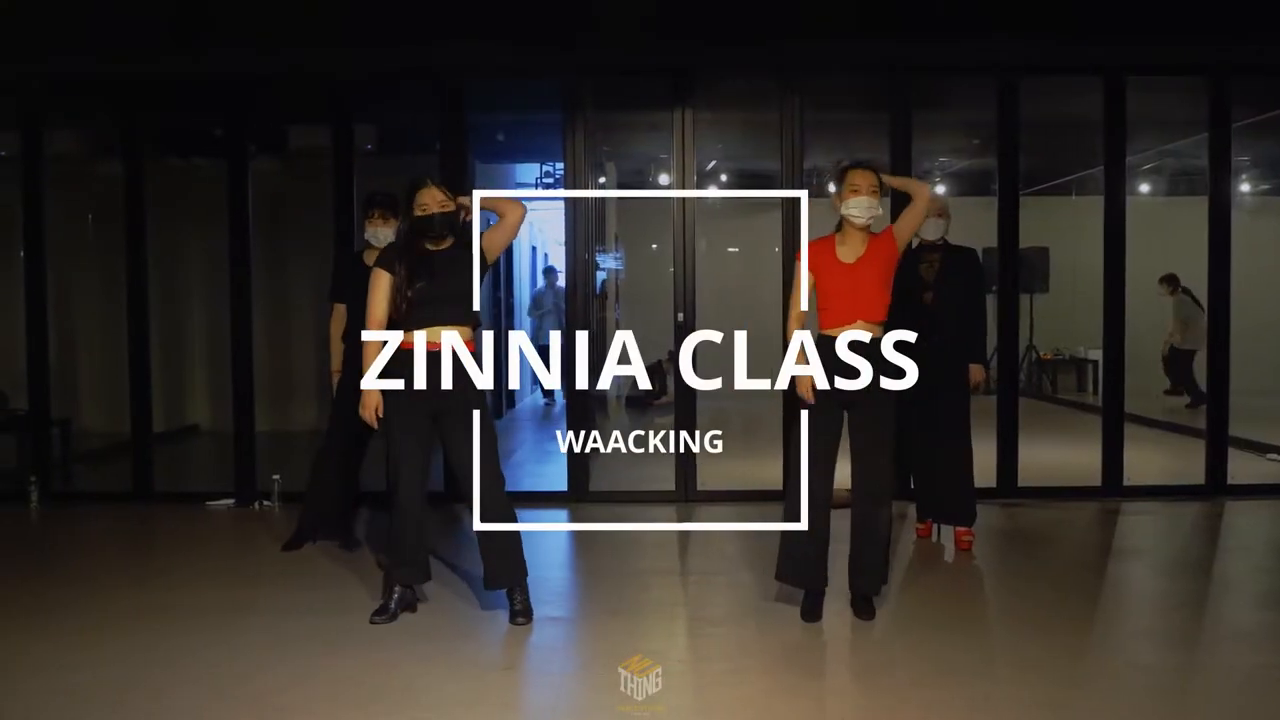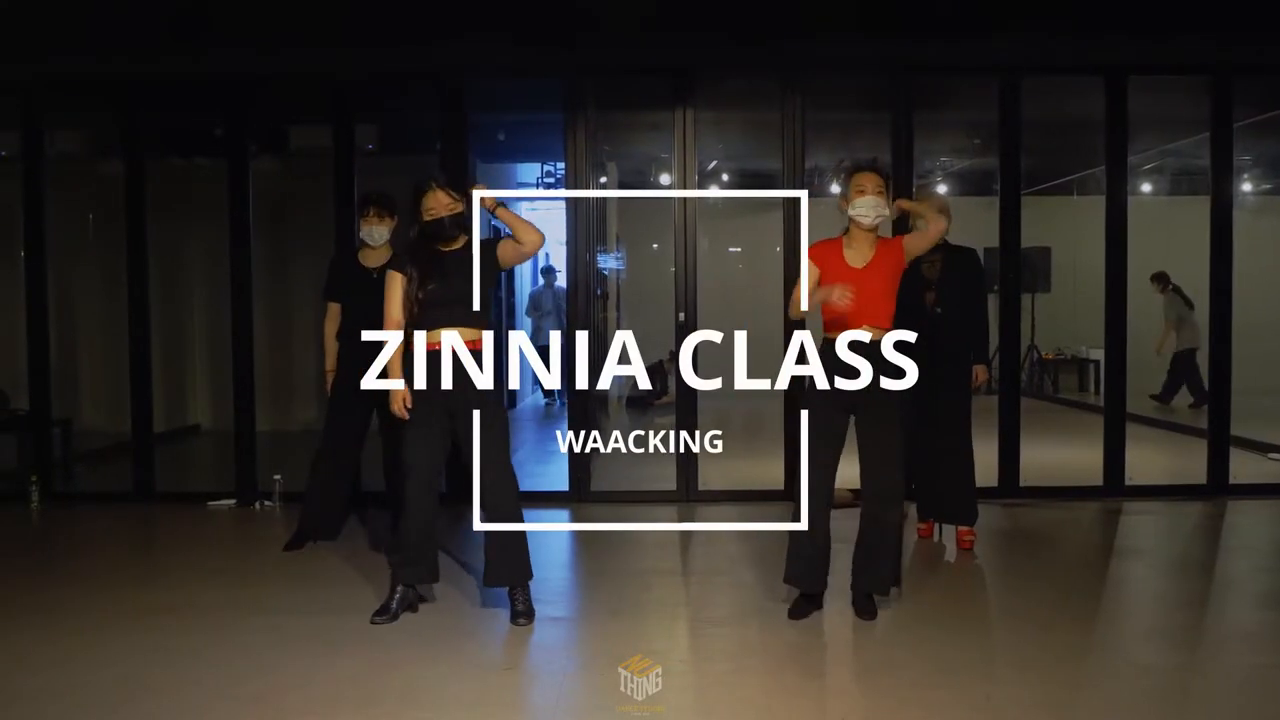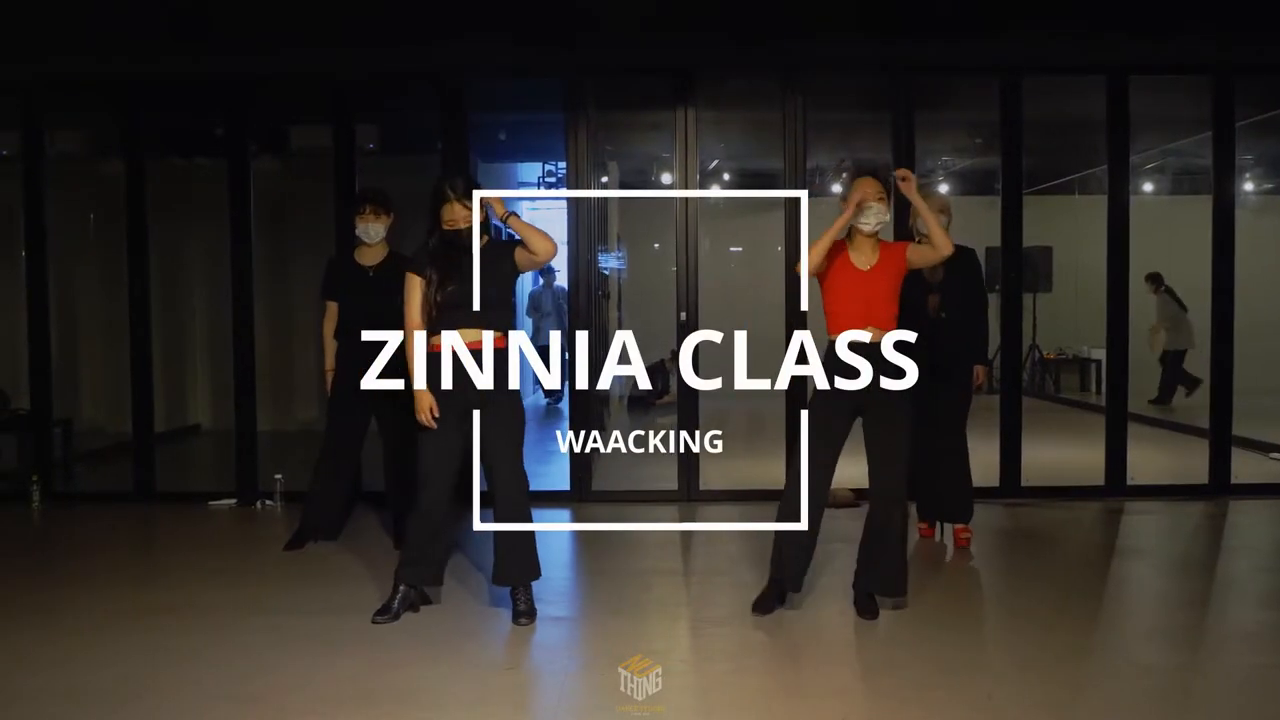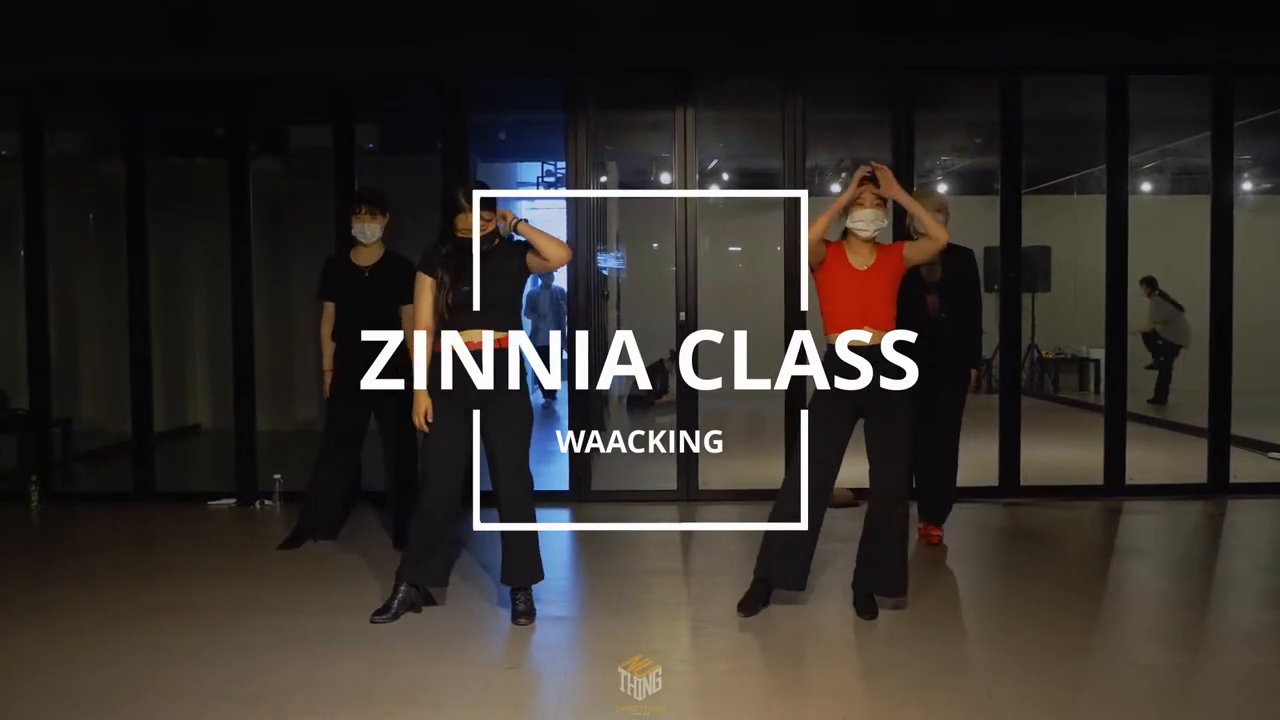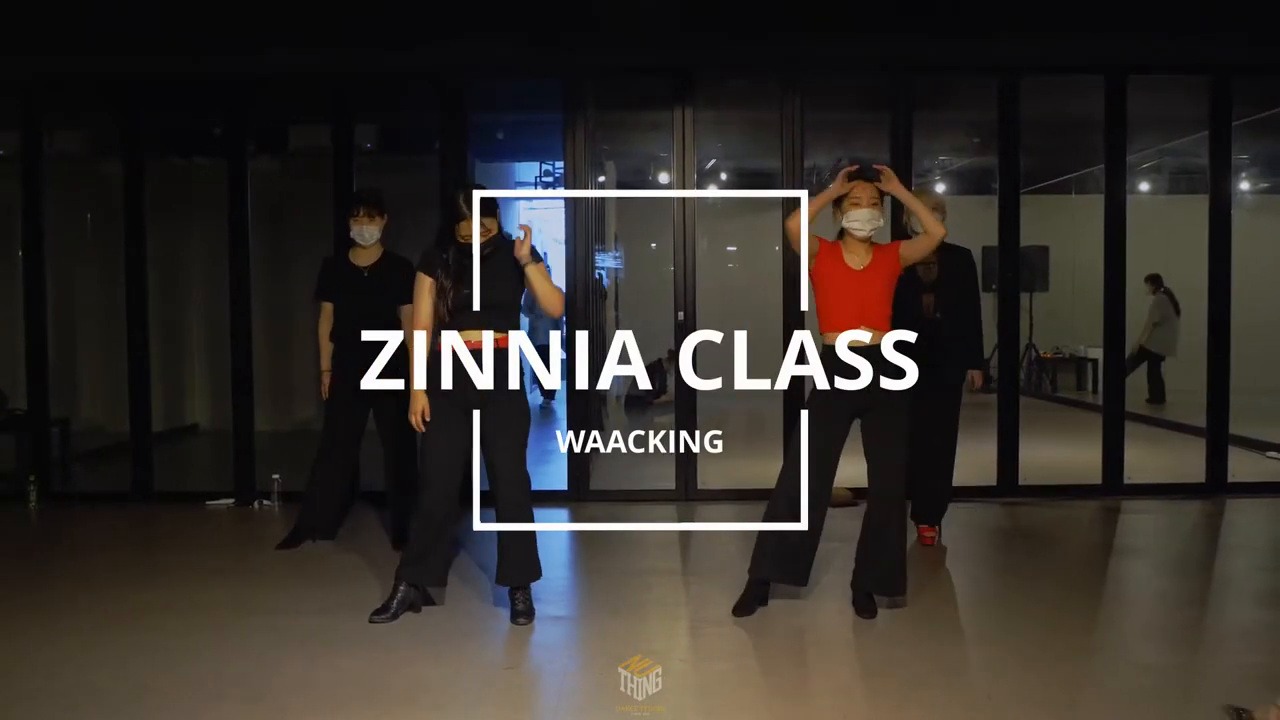
dt=0.2s
person 1, frame 1
left shoulder: (889, 244)
right shoulder: (815, 251)
left elbow: (924, 195)
right elbow: (796, 315)
left wrist: (884, 177)
right wrist: (800, 367)
left hip: (873, 363)
right hip: (825, 361)
left knee: (874, 481)
right knee: (812, 478)
left ankle: (863, 584)
right ankle: (812, 584)
person 1, frame 2
left shoulder: (896, 251)
right shoulder: (821, 251)
left elbow: (939, 226)
right elbow: (794, 308)
left wrist: (904, 205)
right wrist: (823, 296)
left hip: (880, 366)
right hip: (832, 365)
left knee: (884, 482)
right knee: (815, 479)
left ankle: (866, 583)
right ankle: (810, 585)
person 1, frame 3
left shoulder: (898, 255)
right shoulder: (829, 252)
left elbow: (943, 250)
right elbow: (804, 270)
left wrist: (915, 197)
right wrist: (843, 220)
left hip: (886, 369)
right hip: (838, 367)
left knee: (890, 484)
right knee: (807, 476)
left ankle: (869, 583)
right ankle: (780, 580)
person 1, frame 4
left shoulder: (895, 256)
right shoulder: (825, 255)
left elbow: (940, 239)
right elbow: (804, 241)
left wrist: (898, 193)
right wrist: (845, 195)
left hip: (887, 371)
right hip: (838, 369)
left knee: (890, 484)
right knee: (805, 478)
left ankle: (868, 583)
right ankle: (767, 579)
person 1, frame 5
left shoulder: (892, 256)
right shoulder: (821, 253)
left elbow: (937, 232)
right elbow: (794, 225)
left wrist: (898, 190)
right wrist: (833, 190)
left hip: (884, 371)
right hip: (835, 369)
left knee: (888, 484)
right knee: (800, 477)
left ankle: (868, 583)
right ankle: (762, 579)
person 2, frame 1
left shoulder: (474, 252)
right shoulder: (394, 258)
left elbow: (515, 211)
right elbow: (375, 324)
left wrist: (471, 203)
right wrist: (369, 384)
left hip: (460, 372)
right hip: (407, 374)
left knee: (485, 480)
right knee: (406, 484)
left ankle: (515, 584)
right ankle: (402, 586)
person 2, frame 2
left shoulder: (487, 253)
right shoulder: (406, 260)
left elbow: (533, 242)
right elbow: (393, 325)
left wrist: (494, 207)
right wrist: (396, 378)
left hip: (477, 372)
right hip: (424, 374)
left knee: (496, 480)
right knee: (418, 482)
left ankle: (516, 585)
right ankle: (405, 585)
person 2, frame 3
left shoulder: (504, 254)
right shoulder: (425, 262)
left elbow: (547, 251)
right elbow: (414, 328)
left wrist: (506, 217)
right wrist: (420, 387)
left hip: (494, 374)
right hip: (442, 375)
left knee: (508, 480)
right knee: (433, 483)
left ankle: (520, 586)
right ankle: (410, 584)
person 2, frame 4
left shoulder: (515, 255)
right shoulder: (436, 261)
left elbow: (561, 256)
right elbow: (423, 328)
left wrist: (518, 227)
right wrist: (420, 389)
left hip: (503, 374)
right hip: (449, 376)
left knee: (512, 482)
right knee: (439, 483)
left ankle: (521, 587)
right ankle: (412, 584)
person 2, frame 5
left shoulder: (516, 258)
right shoulder: (435, 261)
left elbow: (555, 307)
right elbow: (421, 327)
left wrist: (526, 259)
right wrist: (417, 388)
left hip: (501, 374)
right hip: (448, 375)
left knee: (510, 481)
right knee: (438, 482)
left ankle: (520, 586)
right ankle: (412, 584)
person 3, frame 1
right shoulder: (346, 266)
right elbow: (338, 318)
right wrist: (336, 367)
right hip: (357, 368)
right knee: (338, 445)
right ankle: (314, 524)
person 3, frame 2
right shoulder: (341, 265)
right elbow: (333, 317)
right wrist: (330, 367)
right hip: (351, 368)
left knee: (399, 448)
right knee: (336, 445)
right ankle: (314, 525)
person 3, frame 3
left shoulder: (403, 267)
right shoulder: (339, 266)
right elbow: (331, 317)
right wrist: (330, 366)
left hip: (394, 367)
right hip: (351, 367)
left knee: (400, 447)
right knee: (337, 445)
left ankle: (405, 528)
right ankle: (315, 525)
person 3, frame 4
left shoulder: (401, 267)
right shoulder: (335, 266)
left elbow: (409, 320)
right elbow: (328, 319)
left wrist: (415, 368)
right wrist: (327, 368)
left hip: (393, 367)
right hip: (349, 368)
left knee: (399, 448)
right knee: (336, 446)
left ankle: (405, 528)
right ankle: (314, 525)
person 3, frame 5
left shoulder: (400, 268)
right shoulder: (333, 267)
left elbow: (408, 321)
right elbow: (326, 319)
left wrist: (414, 368)
right wrist: (325, 368)
left hip: (391, 367)
right hip: (347, 368)
left knee: (399, 448)
right knee: (335, 446)
left ankle: (404, 528)
right ankle: (312, 525)
person 4, frame 1
left shoulder: (965, 259)
right shoulder: (900, 262)
left elbow: (976, 311)
right elbow: (892, 312)
left wrist: (976, 358)
left hip: (952, 359)
right hip: (912, 360)
left knee: (954, 438)
right knee: (918, 439)
left ankle: (961, 518)
right ankle: (926, 512)
person 4, frame 2
left shoulder: (966, 258)
left elbow: (978, 311)
right elbow: (891, 310)
left wrist: (980, 358)
left hip: (954, 360)
right hip: (914, 360)
left knee: (955, 438)
right knee: (920, 438)
left ankle: (963, 518)
right ankle: (926, 512)
person 4, frame 3
left shoulder: (966, 258)
left elbow: (978, 311)
left wrist: (980, 358)
left hip: (955, 361)
right hip: (915, 361)
left knee: (951, 437)
right knee: (920, 439)
left ankle: (959, 516)
right ankle: (927, 512)
person 4, frame 4
left shoulder: (963, 258)
left elbow: (973, 312)
left wrist: (974, 360)
left hip: (952, 361)
right hip: (912, 360)
left knee: (944, 438)
right knee: (919, 439)
left ankle: (936, 515)
right ankle: (926, 512)
person 4, frame 5
left shoulder: (961, 258)
left elbow: (971, 313)
left wrist: (975, 361)
left hip: (947, 361)
left knee: (939, 439)
right knee: (913, 439)
left ankle: (929, 516)
right ankle: (924, 513)
